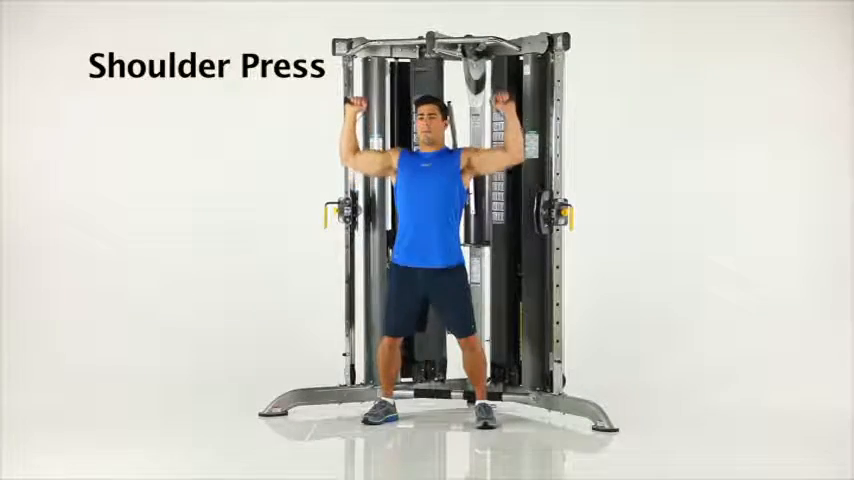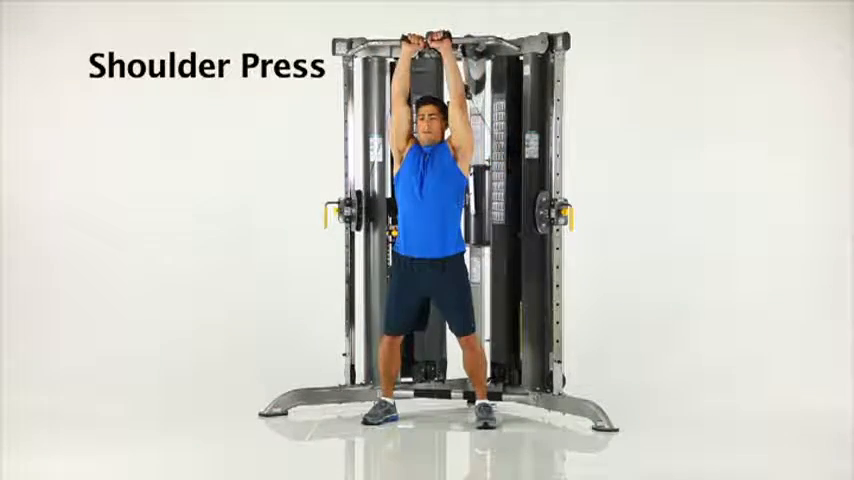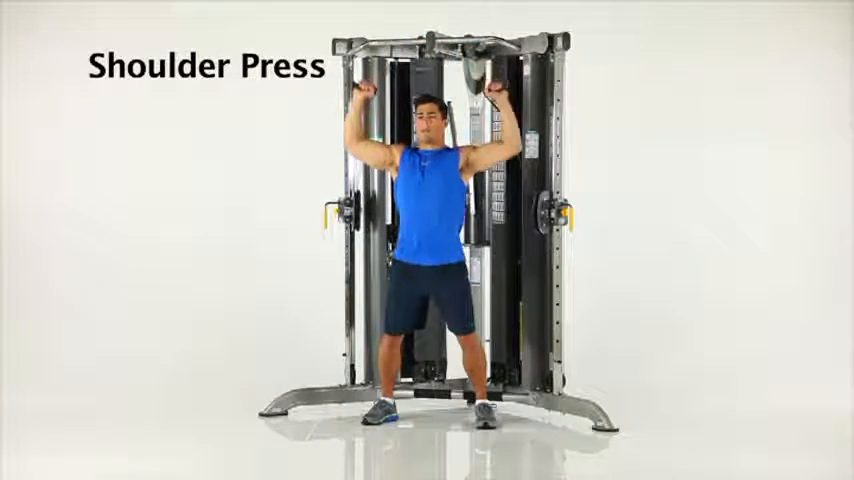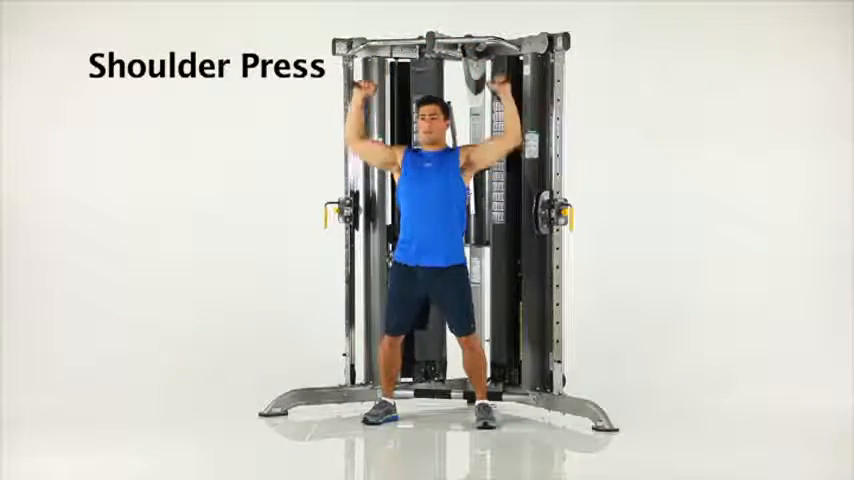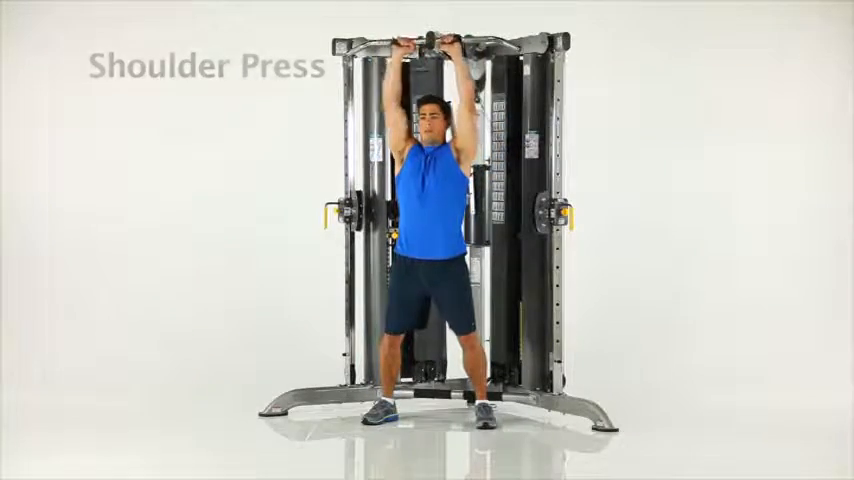
dt=1s
person 1, frame 1
left shoulder: (463, 160)
right shoulder: (397, 160)
left elbow: (513, 155)
right elbow: (350, 158)
left wrist: (510, 114)
right wrist: (351, 115)
left hip: (448, 267)
right hip: (405, 266)
left knee: (468, 338)
right knee: (390, 337)
left ankle: (482, 403)
right ankle: (386, 401)
person 1, frame 2
left shoulder: (456, 152)
right shoulder: (403, 152)
left elbow: (458, 101)
right elbow: (398, 101)
left wrist: (446, 52)
right wrist: (406, 53)
left hip: (448, 264)
right hip: (406, 262)
left knee: (468, 337)
right knee: (391, 336)
left ankle: (482, 402)
right ankle: (386, 401)
person 1, frame 3
left shoulder: (462, 159)
right shoulder: (398, 157)
left elbow: (511, 145)
right elbow: (353, 143)
left wrist: (502, 101)
right wrist: (358, 99)
left hip: (449, 266)
right hip: (406, 265)
left knee: (467, 337)
right knee: (391, 336)
left ankle: (482, 402)
right ankle: (386, 401)
person 1, frame 4
left shoulder: (463, 158)
right shoulder: (400, 158)
left elbow: (511, 140)
right elbow: (354, 143)
left wrist: (506, 95)
right wrist: (358, 98)
left hip: (450, 267)
right hip: (407, 266)
left knee: (468, 338)
right knee: (391, 336)
left ankle: (482, 403)
right ankle: (387, 402)
person 1, frame 5
left shoulder: (458, 153)
right shoulder: (404, 152)
left elbow: (468, 103)
right elbow: (391, 103)
left wrist: (457, 56)
right wrist: (397, 56)
left hip: (449, 263)
right hip: (407, 262)
left knee: (468, 336)
right knee: (392, 335)
left ankle: (482, 402)
right ankle: (386, 401)
